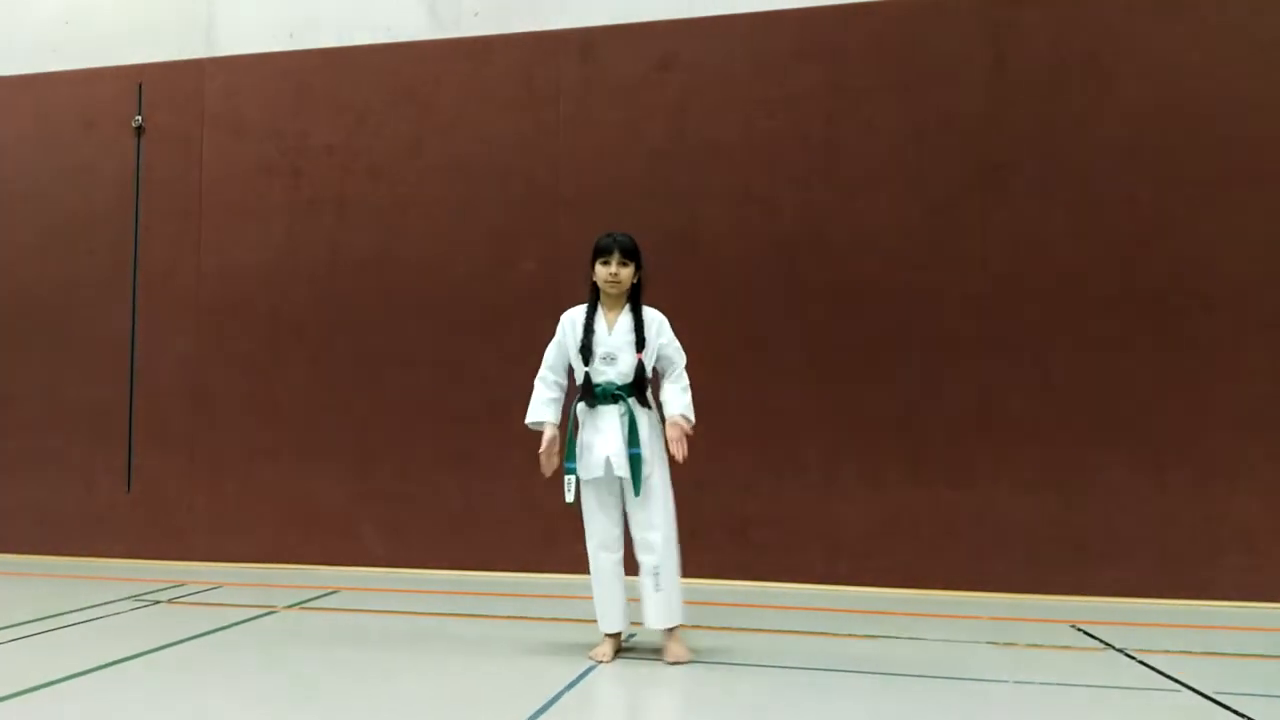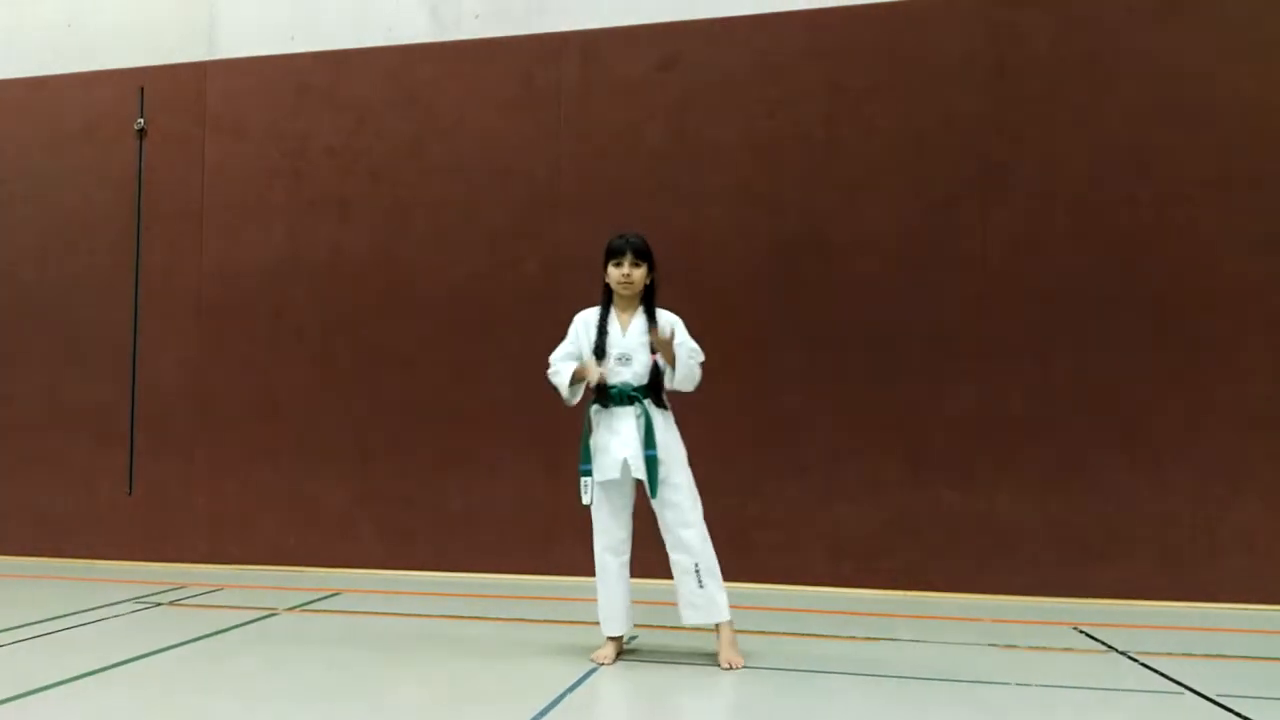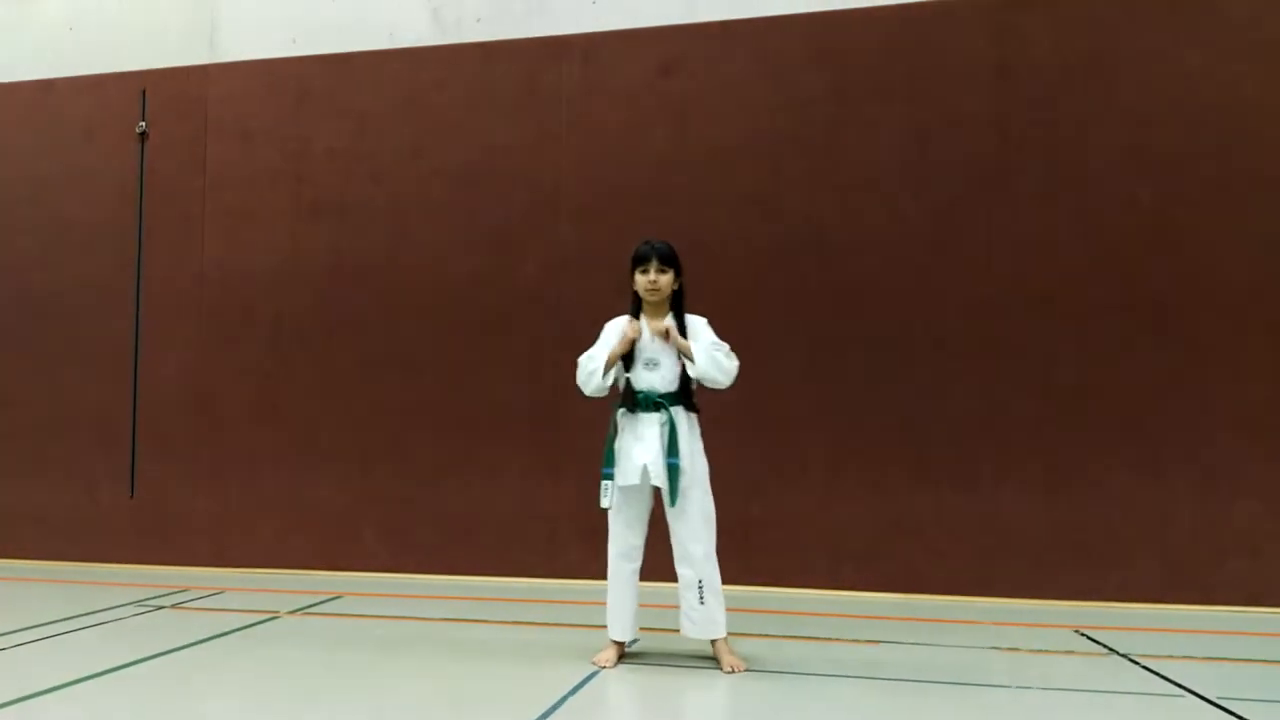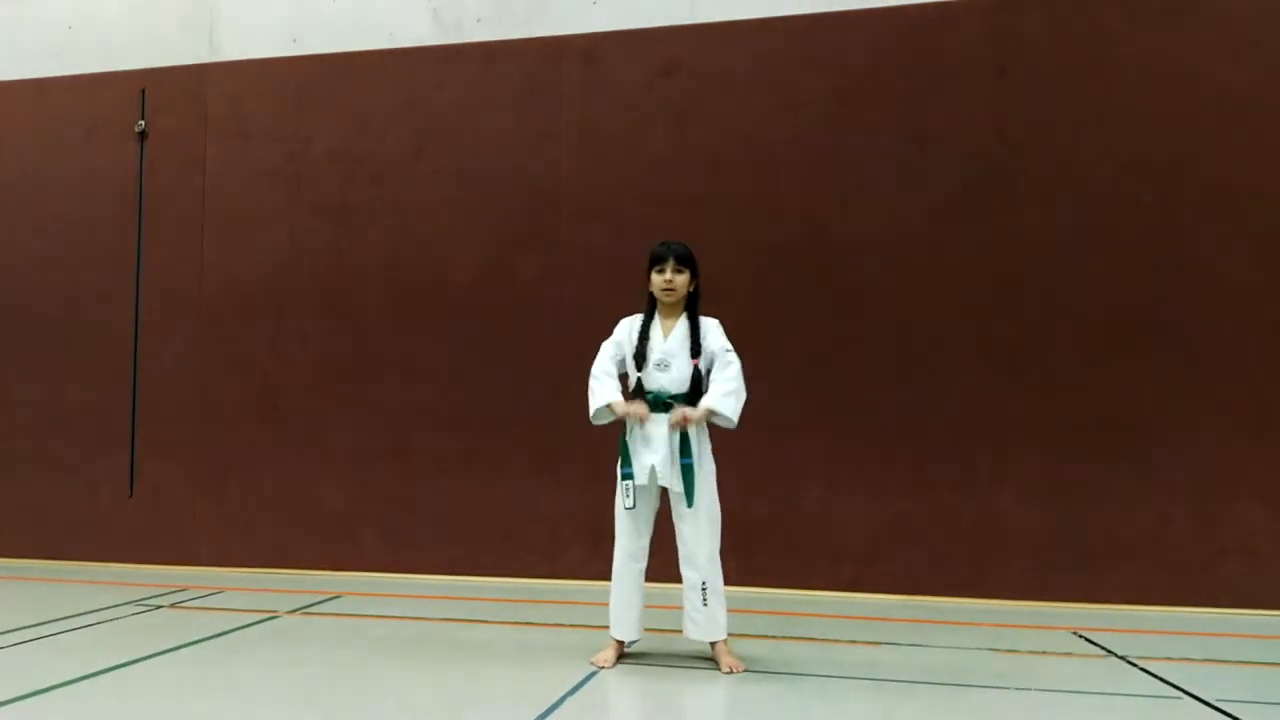
dt=0.3s
person 1, frame 1
left shoulder: (652, 320)
right shoulder: (573, 320)
left elbow: (675, 370)
right elbow: (550, 375)
left wrist: (677, 416)
right wrist: (549, 426)
left hip: (641, 430)
right hip: (593, 431)
left knee: (654, 530)
right knee: (602, 536)
left ankle: (670, 630)
right ankle: (612, 632)
person 1, frame 2
left shoulder: (666, 322)
right shoulder: (586, 321)
left elbow: (691, 373)
right elbow: (557, 367)
left wrist: (670, 357)
right wrist: (580, 370)
left hip: (655, 431)
right hip: (607, 431)
left knee: (686, 528)
right knee: (609, 537)
left ankle: (723, 629)
right ankle: (614, 634)
person 1, frame 3
left shoulder: (694, 326)
right shoulder: (617, 327)
left elbow: (725, 368)
right elbow: (586, 376)
left wrist: (679, 343)
right wrist: (621, 349)
left hip: (678, 438)
right hip: (631, 437)
left knee: (695, 542)
right knee: (623, 542)
left ankle: (717, 639)
right ankle: (618, 638)
person 1, frame 4
left shoulder: (708, 329)
right shoulder: (629, 327)
left elbow: (730, 377)
right elbow: (602, 372)
left wrist: (700, 412)
right wrist: (621, 406)
left hip: (688, 441)
right hip: (640, 441)
left knee: (700, 543)
right knee: (629, 541)
left ankle: (717, 641)
right ankle: (619, 638)
